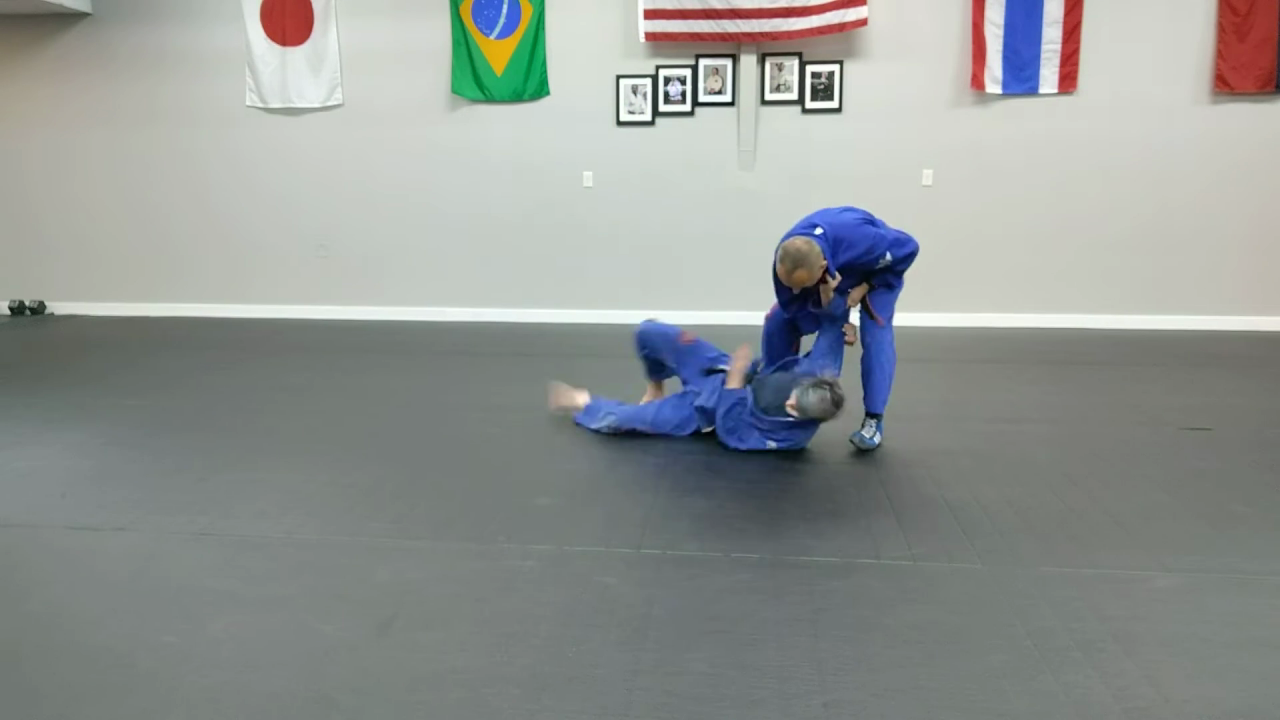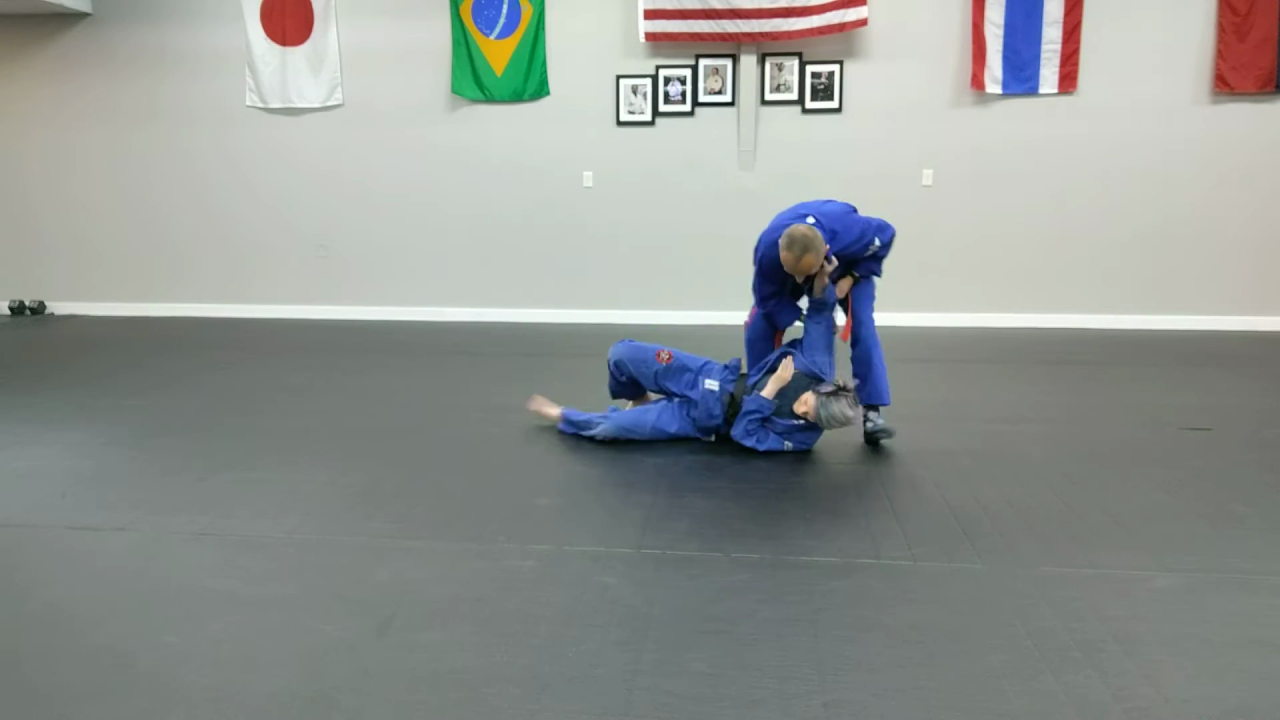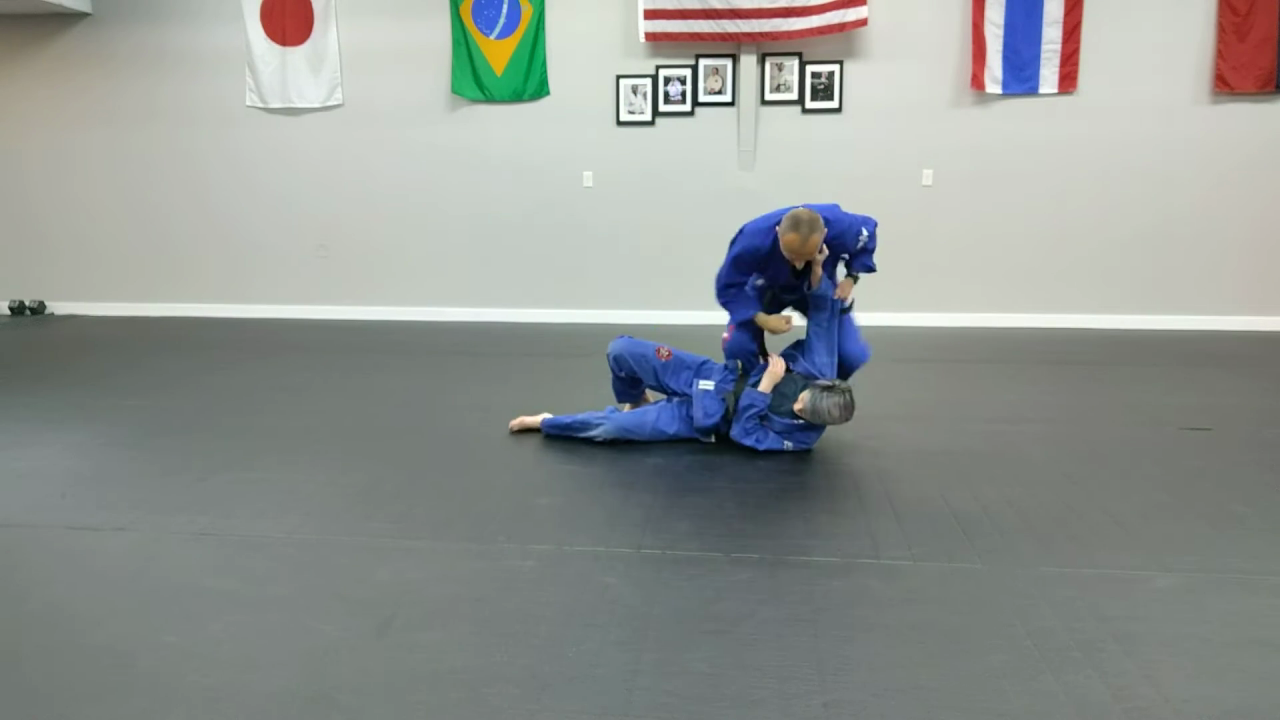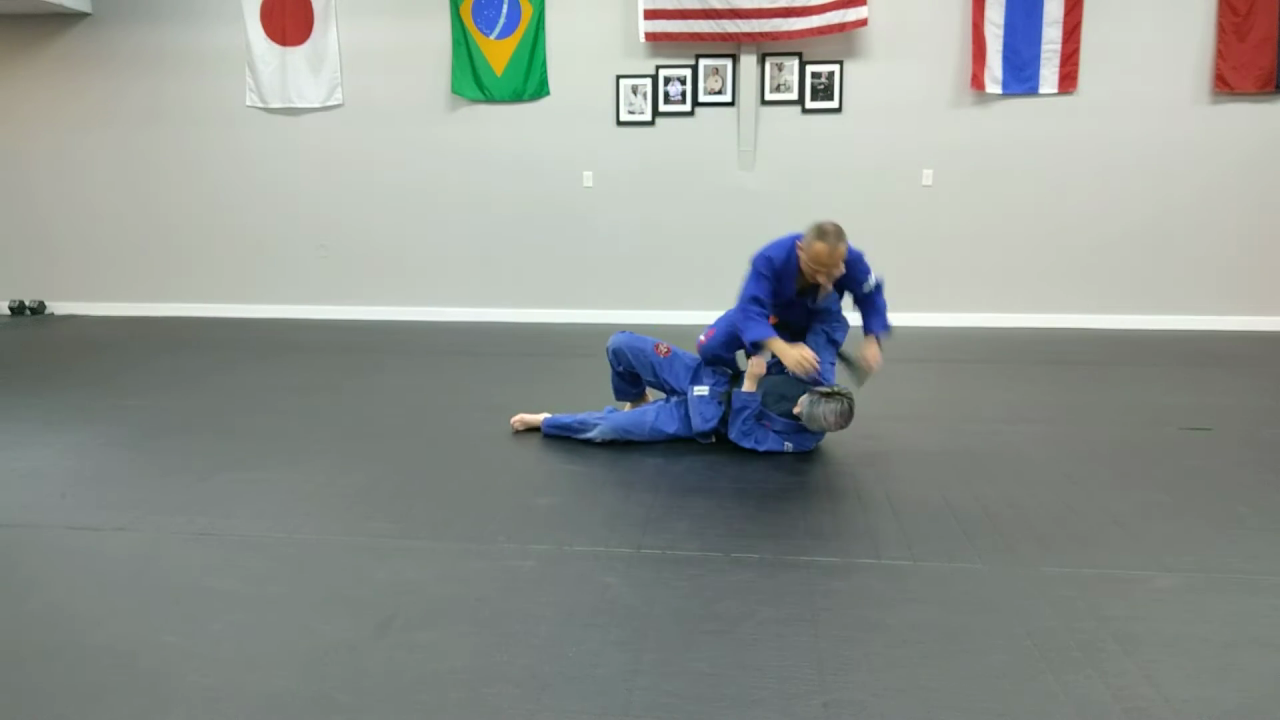
dt=0.2s
person 1, frame 1
left shoulder: (784, 436)
right shoulder: (818, 383)
left elbow: (730, 430)
right elbow: (829, 328)
left wrist: (735, 383)
left hip: (708, 406)
right hip: (729, 372)
left knee: (624, 418)
right knee: (649, 332)
left ankle: (585, 404)
right ankle: (654, 390)
person 1, frame 2
left shoulder: (799, 438)
right shoulder: (817, 374)
left elbow: (745, 431)
right elbow: (820, 319)
left wrist: (772, 389)
right wrist: (822, 287)
left hip: (704, 415)
right hip: (718, 381)
left knee: (610, 426)
right knee: (622, 355)
left ankle: (561, 415)
right ankle: (640, 399)
person 1, frame 3
left shoulder: (799, 437)
right shoulder: (819, 376)
left elbow: (744, 431)
right elbow: (823, 318)
left wrist: (767, 384)
right wrist: (817, 278)
left hip: (704, 417)
right hip: (715, 379)
left knee: (613, 427)
right knee: (621, 351)
left ankle: (544, 422)
right ankle: (637, 401)
person 1, frame 4
left shoulder: (794, 439)
right shoulder: (821, 401)
left elbow: (742, 429)
left wrist: (751, 381)
left hip: (706, 416)
right hip: (711, 376)
left knee: (612, 427)
right knee: (621, 344)
left ankle: (544, 420)
right ankle: (637, 400)
person 2, frame 1
left shoulder: (858, 242)
right shoulder: (785, 263)
left elbow: (907, 247)
right elbow: (794, 305)
left wrist: (866, 286)
right wrist: (828, 317)
left hip: (879, 267)
right hip: (832, 271)
left knee: (876, 338)
right knee: (778, 323)
left ankle: (873, 420)
person 2, frame 2
left shoulder: (849, 232)
right shoulder: (769, 250)
left elbow: (885, 234)
right elbow: (770, 298)
left wrist: (851, 278)
left hip: (850, 264)
left knee: (863, 331)
right knee: (759, 329)
left ankle: (873, 412)
person 2, frame 3
left shoulder: (839, 228)
right shoulder: (754, 241)
left elbow: (867, 232)
right elbow: (727, 287)
left wrist: (851, 278)
right wrist: (761, 319)
right hip: (768, 288)
left knee: (851, 355)
right knee: (738, 346)
person 2, frame 4
left shoulder: (851, 262)
right shoulder: (773, 258)
left elbow: (871, 298)
right elbow: (750, 311)
left wrist: (873, 339)
right wrist: (783, 349)
left hip: (814, 321)
right hip: (769, 311)
right knee: (710, 346)
